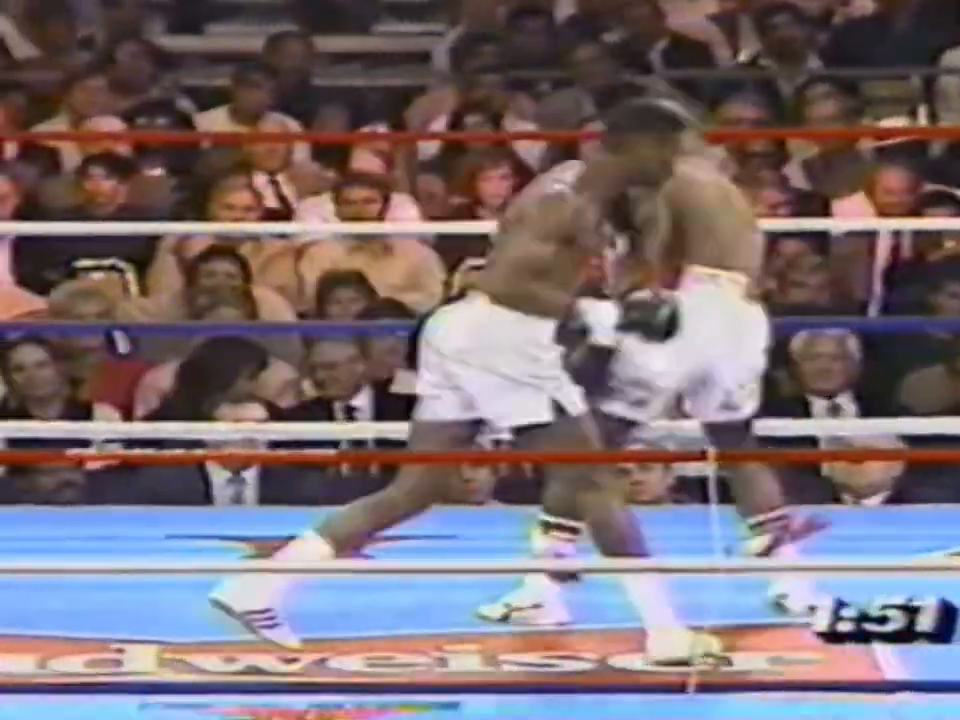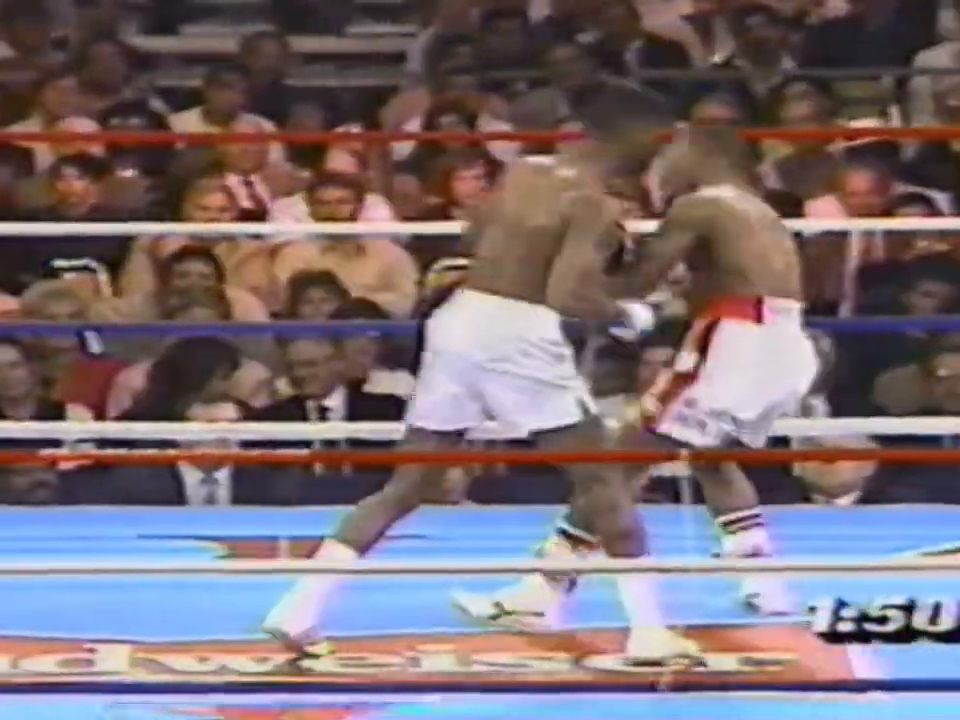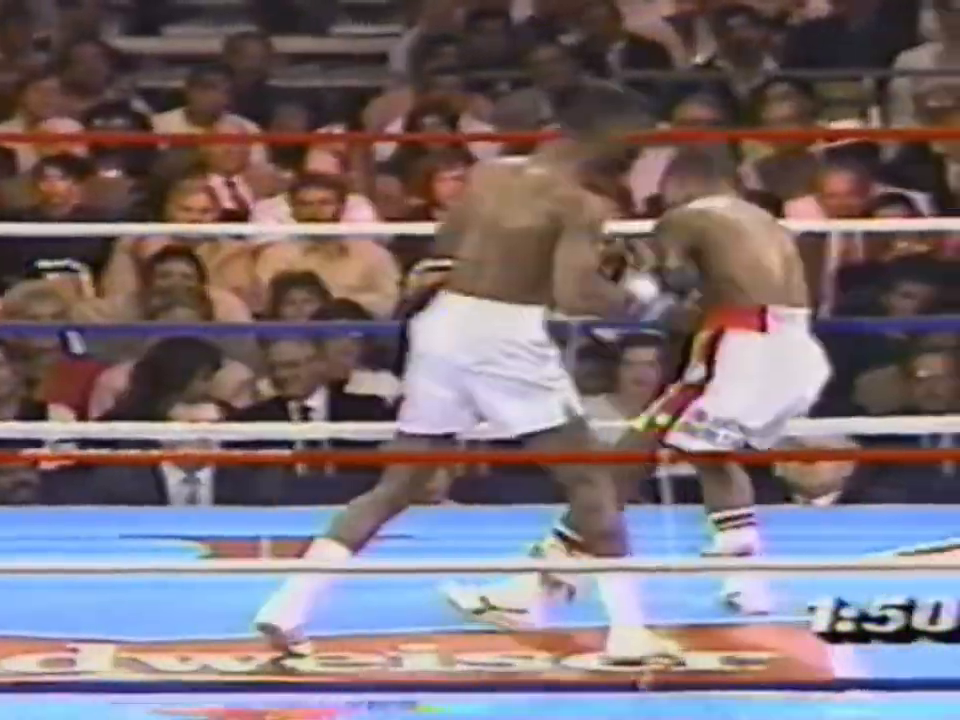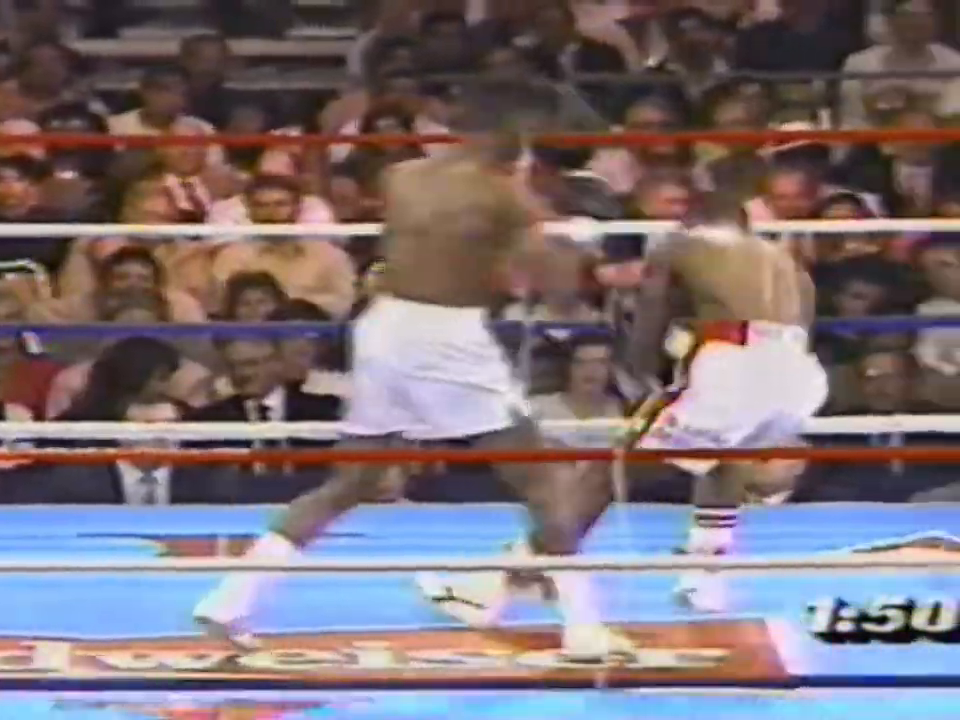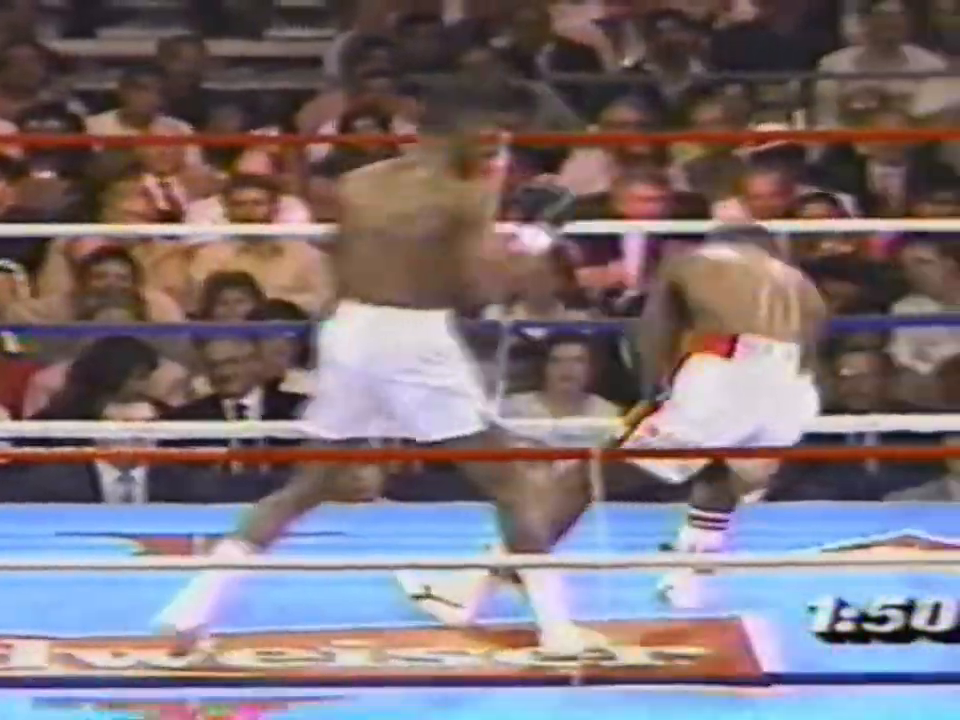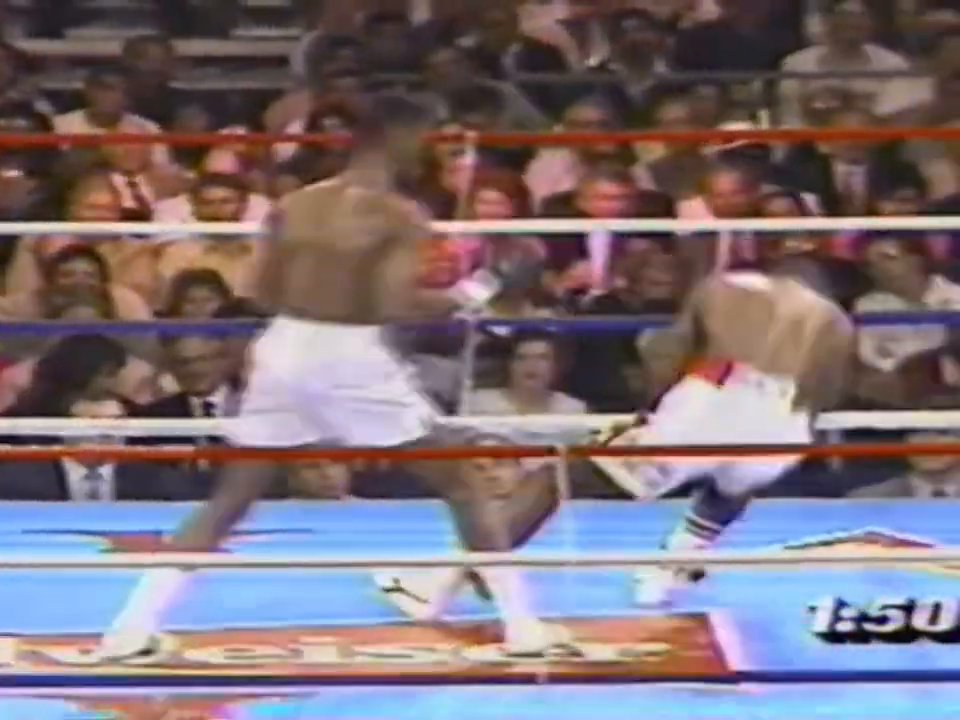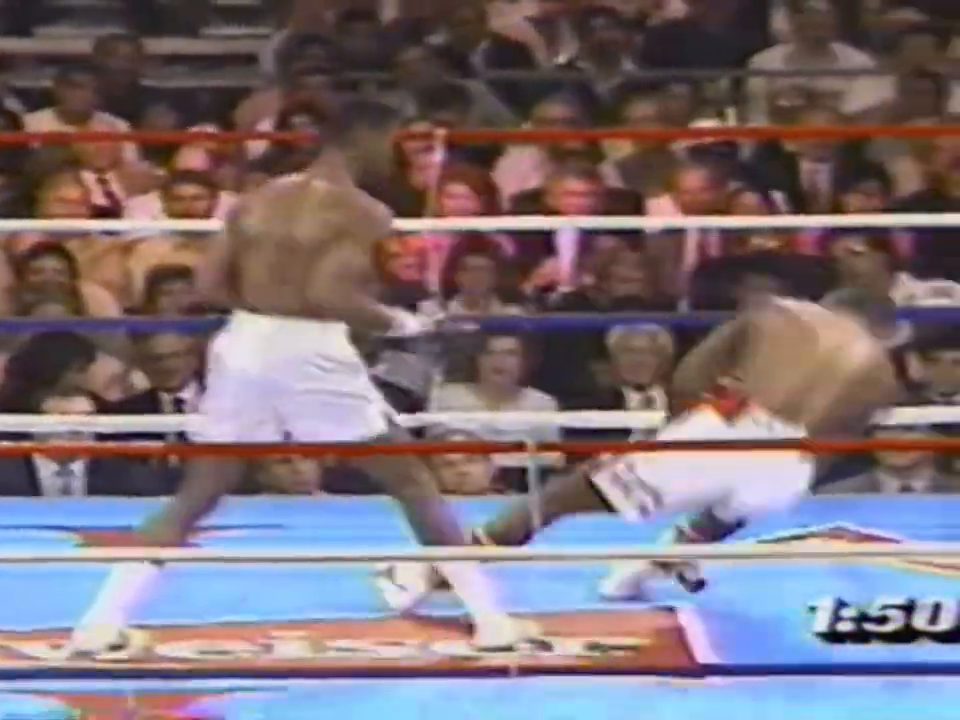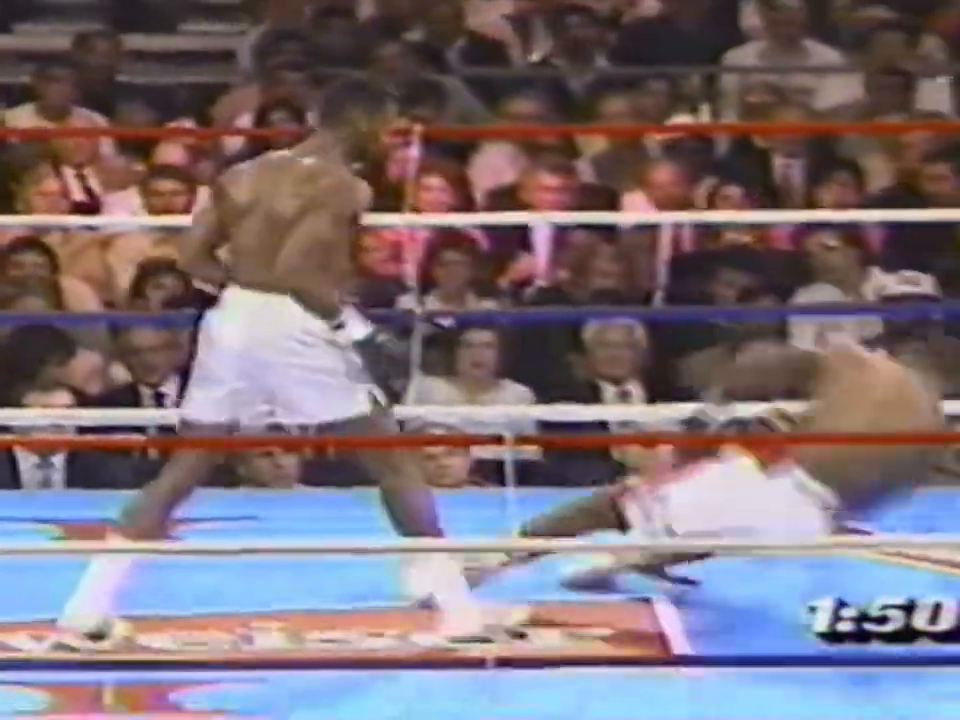
dt=0.1s
person 1, frame 1
left shoulder: (567, 177)
right shoulder: (575, 204)
right elbow: (511, 273)
left hip: (459, 331)
right hip: (507, 344)
left knee: (414, 490)
right knee: (593, 485)
right ankle: (664, 630)
person 1, frame 2
left shoulder: (520, 173)
right shoulder: (596, 207)
right elbow: (567, 295)
right wrist: (632, 315)
left hip: (460, 324)
right hip: (521, 337)
left knee: (406, 488)
right knee: (604, 484)
left ankle: (294, 613)
right ankle: (649, 632)
person 1, frame 3
left shoulder: (484, 172)
right shoulder: (579, 205)
right elbow: (575, 295)
right wrist: (638, 300)
left hip: (444, 326)
right hip: (511, 340)
left knee: (395, 487)
right knee: (588, 482)
left ankle: (288, 609)
right ankle: (628, 631)
person 1, frame 4
left shoulder: (402, 178)
right shoulder: (505, 195)
right elbow: (544, 276)
left hip: (385, 330)
right hip: (451, 341)
left knee: (344, 485)
right knee: (539, 483)
left ankle: (229, 602)
right ankle: (584, 628)
person 1, frame 5
left shoulder: (355, 185)
right shoulder: (466, 197)
right elbow: (494, 280)
left hip: (349, 337)
right hip: (418, 345)
left knee: (301, 491)
right knee: (511, 487)
left ankle: (188, 615)
right ankle: (559, 628)
person 1, frame 6
left shoulder: (293, 206)
right shoulder: (401, 217)
left elbow: (266, 293)
right elbow: (399, 306)
right wrist: (474, 291)
left hip: (284, 352)
right hip: (354, 360)
left knee: (229, 500)
right knee: (462, 485)
left ankle: (132, 628)
right ankle: (522, 625)
person 1, frame 7
left shoulder: (252, 202)
right shoulder: (364, 212)
left elbow: (210, 286)
right elbow: (331, 296)
right wrist: (406, 325)
left hip: (242, 346)
right hip: (312, 356)
left knee: (196, 494)
right knee: (413, 481)
left ankle: (102, 621)
right ankle: (491, 618)
person 1, frame 8
left shoulder: (244, 173)
right shoulder: (345, 187)
left elbow: (193, 255)
right elbow: (295, 269)
right wrist: (358, 330)
left hip: (233, 322)
right hip: (299, 333)
left knee: (176, 477)
right knee: (396, 468)
left ankle: (87, 608)
right ankle: (459, 608)
person 2, frame 1
left shoulder: (671, 179)
right shoulder: (716, 182)
left elbow: (655, 253)
right hip: (736, 315)
right knee: (735, 447)
left ankle: (546, 588)
right ankle: (789, 575)
person 2, frame 2
left shoulder: (700, 205)
right shoulder: (760, 213)
left elbow: (647, 276)
left hip: (740, 339)
right hip: (791, 349)
right knee: (713, 457)
left ankle: (545, 591)
right ankle: (762, 579)
person 2, frame 3
left shoulder: (687, 216)
right shoulder: (771, 226)
left elbow: (655, 284)
left hip: (749, 352)
right hip: (803, 358)
left knee: (627, 460)
right knee: (715, 454)
right ankle: (746, 577)
person 2, frame 4
left shoulder: (675, 246)
right shoulder: (785, 261)
left elbow: (646, 340)
left hip: (731, 367)
right hip: (798, 377)
left knee: (609, 468)
right knee: (719, 460)
right ankle: (707, 577)
person 2, frame 5
left shoulder: (693, 260)
right shoulder: (804, 286)
left elbow: (654, 351)
left hip: (722, 374)
right hip: (789, 392)
left knee: (586, 478)
right knee: (726, 470)
right ankle: (690, 577)
person 2, frame 6
left shoulder: (725, 286)
right shoulder: (838, 324)
left elbow: (671, 358)
right elbow: (818, 401)
left hip: (708, 404)
right hip: (777, 425)
right ankle: (669, 575)
person 2, frame 7
left shoulder: (778, 311)
right shoulder: (880, 376)
left elbow: (687, 377)
right elbow: (832, 439)
left wrist: (680, 421)
left hip: (722, 435)
right hip: (783, 470)
left knee: (567, 495)
right knee: (727, 509)
right ankle: (649, 569)
person 2, frame 8
left shoulder: (853, 363)
right shoulder: (932, 430)
left elbow: (754, 365)
left wrist: (713, 404)
left hip: (758, 481)
right hip: (800, 522)
left knee: (613, 503)
right ankle: (637, 561)
